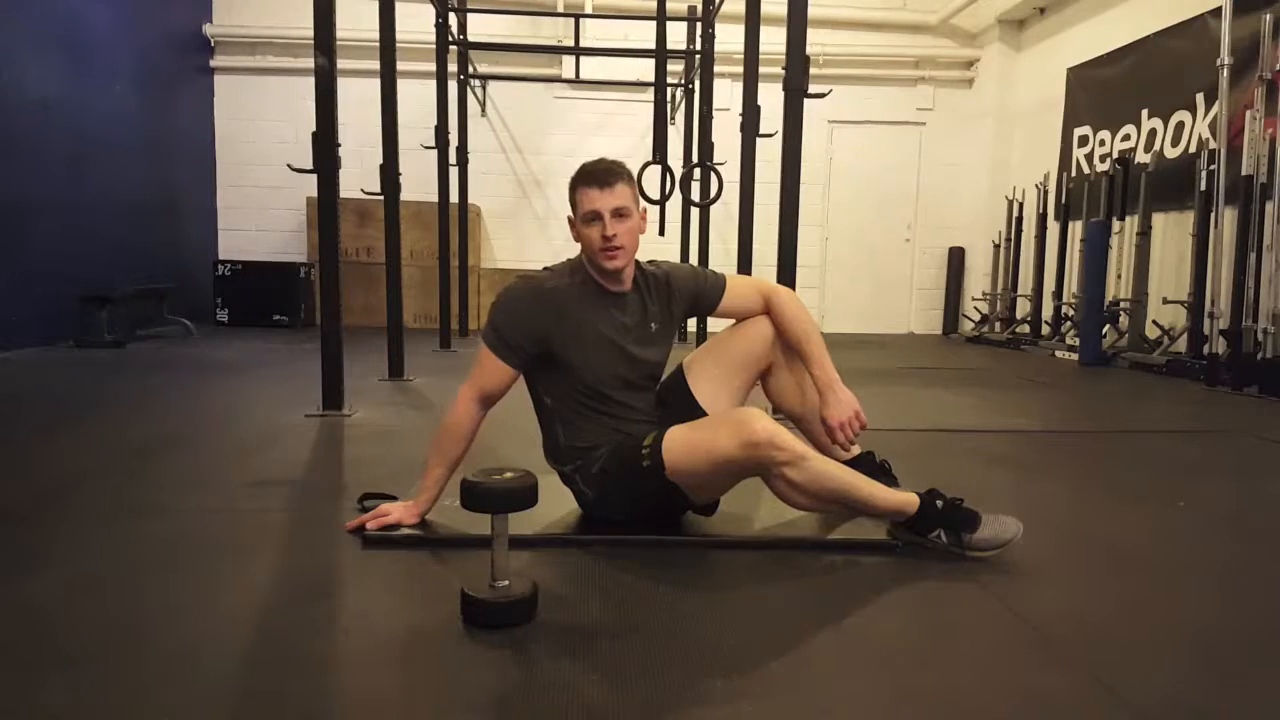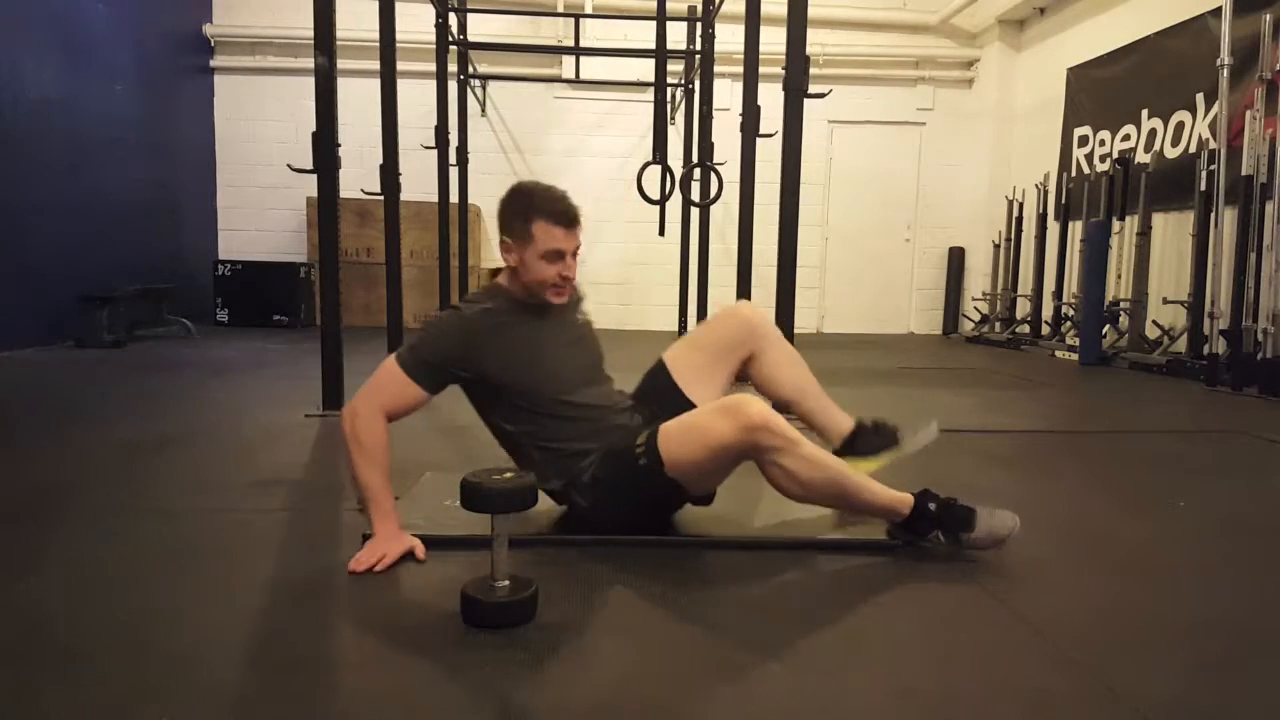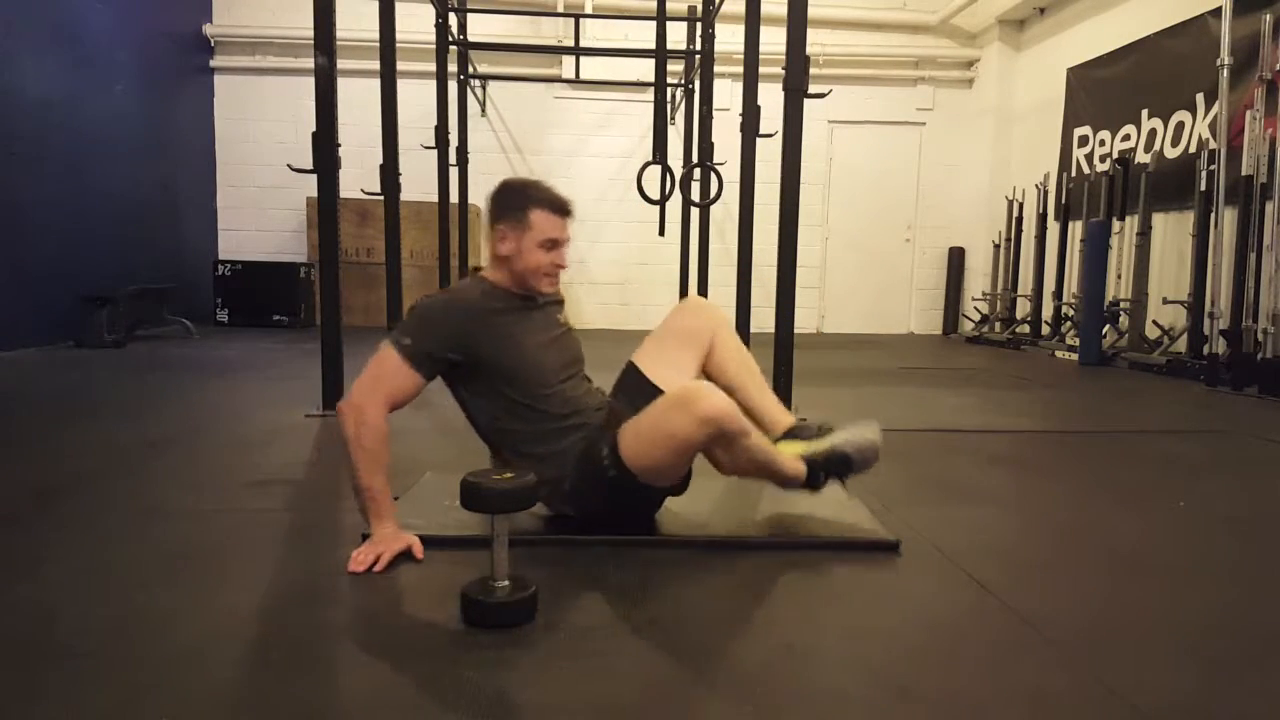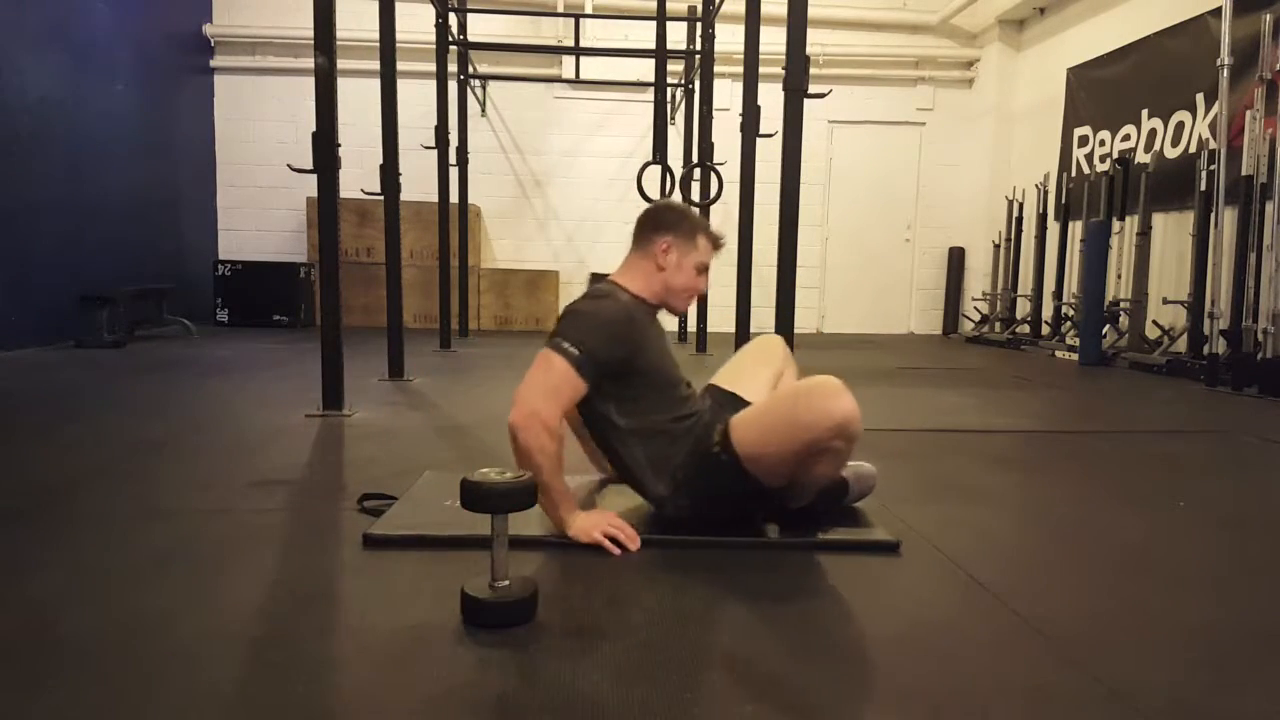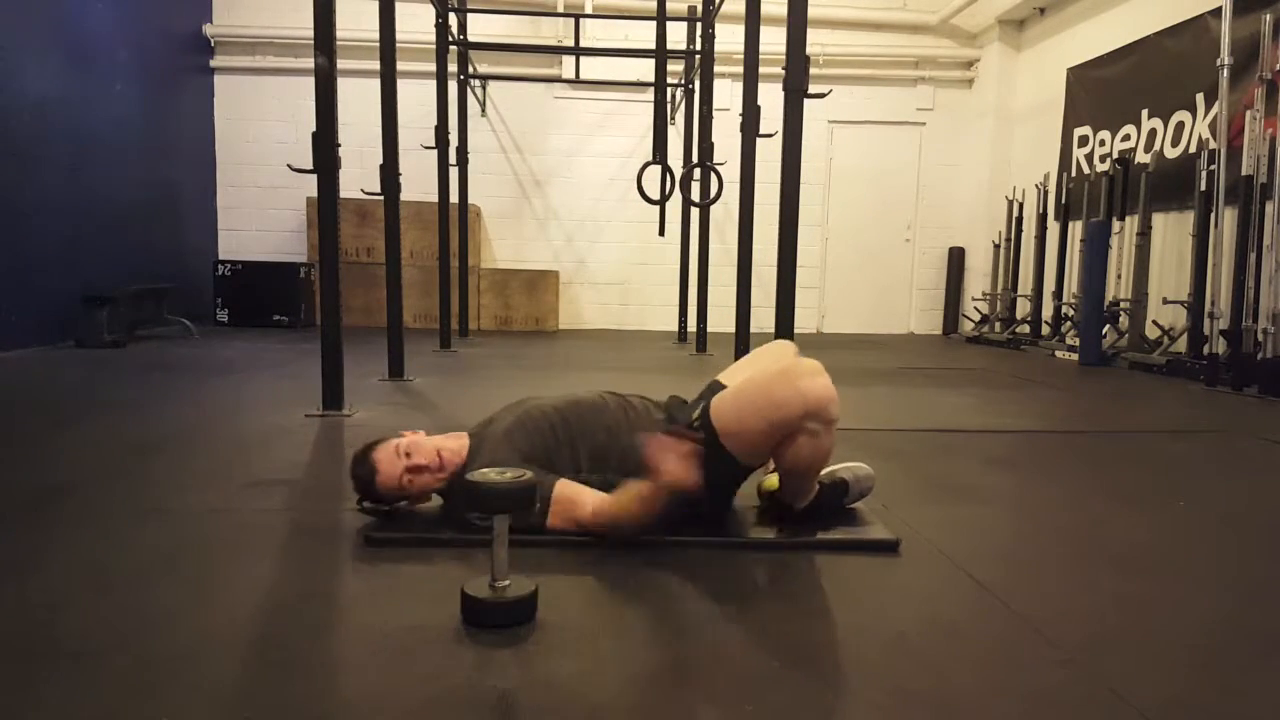
dt=1s
person 1, frame 1
left shoulder: (667, 284)
right shoulder: (535, 302)
left elbow: (776, 298)
right elbow: (475, 399)
left wrist: (832, 388)
right wrist: (421, 503)
left hip: (658, 436)
right hip: (610, 481)
left knee: (768, 334)
right knee: (754, 433)
left ankle: (860, 468)
right ankle: (922, 516)
person 1, frame 2
left shoulder: (560, 294)
right shoulder: (467, 330)
right elbow: (363, 412)
right wrist: (386, 526)
left hip: (637, 426)
right hip: (608, 485)
left knee: (742, 322)
right knee: (750, 418)
left ankle: (854, 444)
right ankle: (914, 515)
person 1, frame 3
left shoulder: (541, 296)
right shoulder: (454, 314)
right elbow: (363, 404)
right wrist: (385, 524)
left hip: (611, 430)
right hip: (585, 485)
left knee: (699, 315)
right knee: (702, 401)
left ankle: (788, 436)
right ankle: (798, 470)
person 1, frame 4
left shoulder: (624, 310)
right shoulder: (606, 318)
right elbow: (529, 417)
left wrist: (610, 464)
right wrist: (571, 518)
right hip: (698, 487)
left knee: (771, 348)
right knee: (831, 403)
left ankle: (797, 473)
right ankle: (795, 499)
person 1, frame 5
left shoulder: (487, 437)
right elbow: (607, 514)
right wrist: (660, 482)
left hip: (674, 423)
right hip: (684, 456)
left knee: (784, 353)
right knee: (810, 389)
left ankle: (786, 479)
right ankle: (801, 501)
